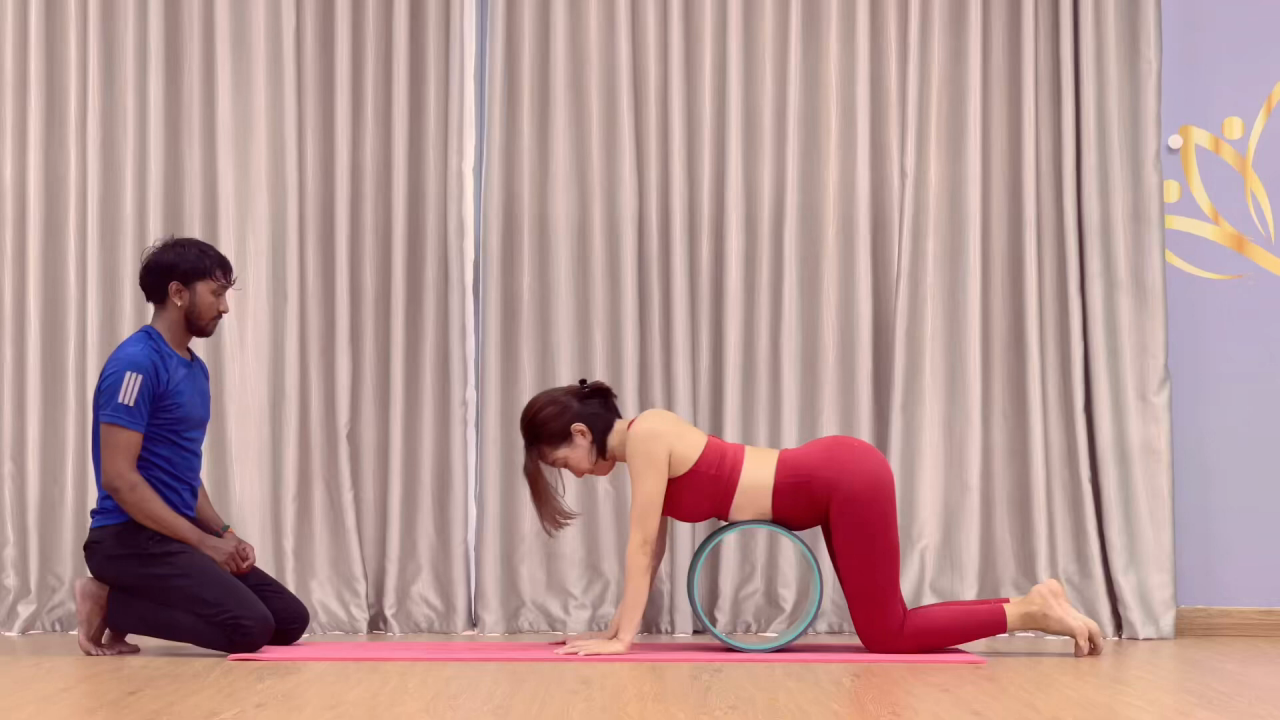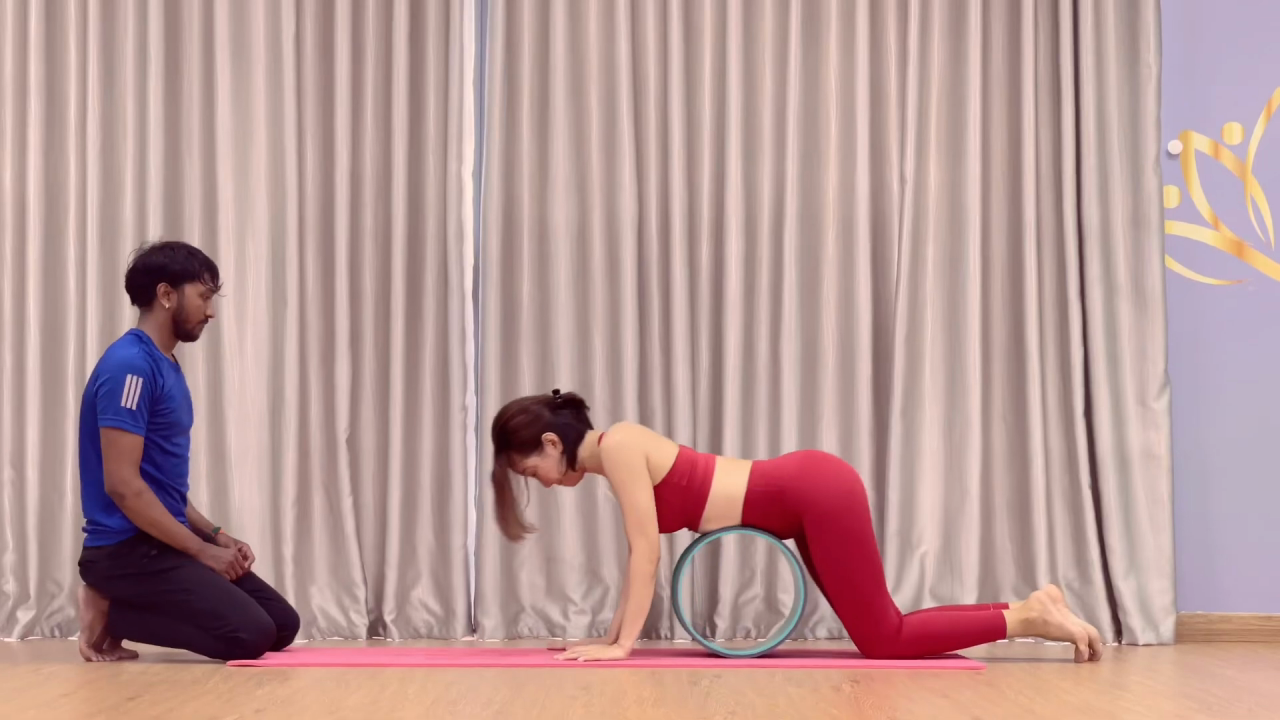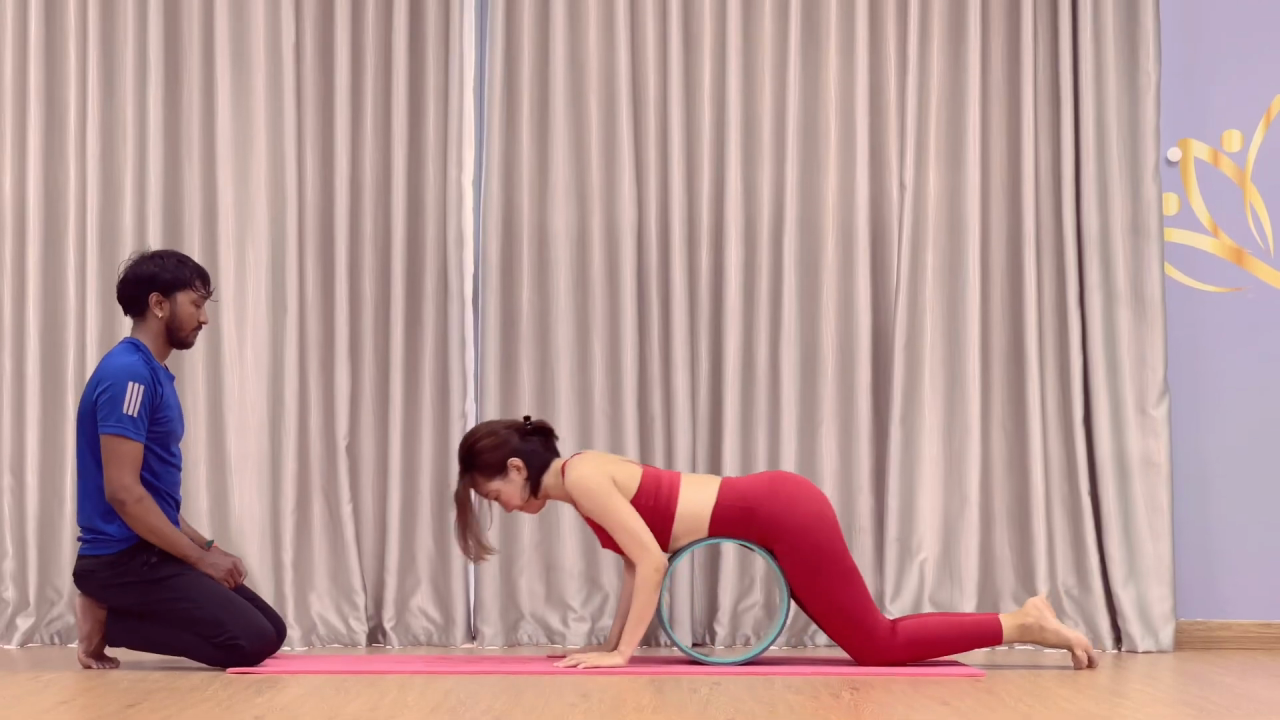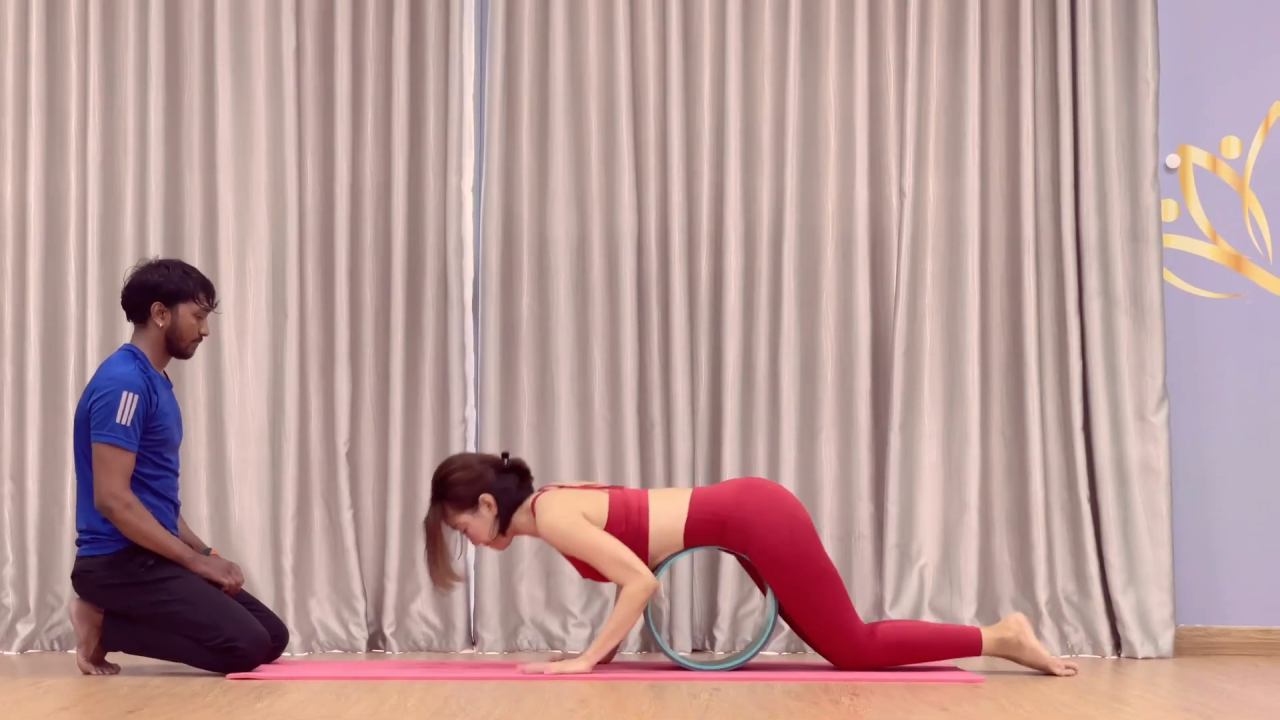
dt=0.3s
person 1, frame 1
left shoulder: (644, 436)
right shoulder: (643, 443)
left elbow: (640, 547)
right elbow: (653, 548)
left wrist: (621, 640)
right wrist: (618, 628)
left hip: (847, 480)
right hip: (837, 476)
left knee: (888, 639)
right knee: (890, 630)
left ankle: (1032, 612)
right ankle: (1030, 604)
person 1, frame 2
left shoulder: (616, 445)
right shoulder: (617, 452)
left elbow: (647, 552)
right elbow: (643, 550)
left wrist: (623, 644)
right wrist: (613, 634)
left hip: (817, 495)
right hip: (811, 490)
left knee: (885, 641)
right knee: (884, 636)
left ankle: (1030, 617)
right ankle: (1029, 609)
person 1, frame 3
left shoulder: (580, 478)
right shoulder: (585, 476)
left elbow: (651, 560)
right elbow: (637, 560)
left wrist: (623, 652)
right wrist: (612, 642)
left hip: (782, 516)
right hip: (776, 509)
left knee: (878, 647)
right knee: (871, 641)
left ankle: (1024, 624)
right ankle: (1018, 622)
person 1, frame 4
left shoulder: (551, 517)
right shoulder: (557, 502)
left elbow: (640, 581)
right elbow: (628, 566)
left wrist: (589, 657)
right wrist: (601, 651)
left hip: (757, 522)
right hip: (752, 510)
left knee: (856, 649)
right knee: (849, 646)
left ankle: (1000, 638)
right ankle: (995, 636)
person 2, frame 1
left shoulder: (195, 369)
right shoulder: (137, 363)
right elbow: (118, 478)
left wrist: (224, 534)
right wrist: (203, 541)
left hip: (174, 532)
right hip: (130, 537)
left knee: (291, 621)
right knee: (249, 627)
left ankle: (122, 601)
right ankle: (108, 602)
person 2, frame 2
left shoulder: (170, 369)
right shoulder: (130, 365)
right elbow: (122, 485)
left wrist: (215, 535)
right wrist: (202, 550)
left hip: (161, 541)
right hip: (127, 549)
left knee: (283, 624)
right knee: (251, 636)
left ankle: (122, 610)
right ankle: (111, 612)
person 2, frame 3
left shoulder: (155, 374)
right shoulder: (128, 373)
right elbow: (122, 492)
left wrist: (207, 548)
right wrist: (201, 558)
left hip: (148, 551)
right hip: (123, 559)
left knee: (271, 633)
right knee: (251, 643)
left ankle: (115, 615)
right ankle: (108, 620)
person 2, frame 4
left shoulder: (156, 384)
right shoulder: (124, 382)
right elbow: (112, 499)
left wrist: (205, 553)
right wrist: (196, 560)
left hip: (149, 556)
right hip: (120, 562)
left knee: (273, 637)
right knee: (246, 646)
left ankle: (112, 619)
right ankle: (103, 625)
